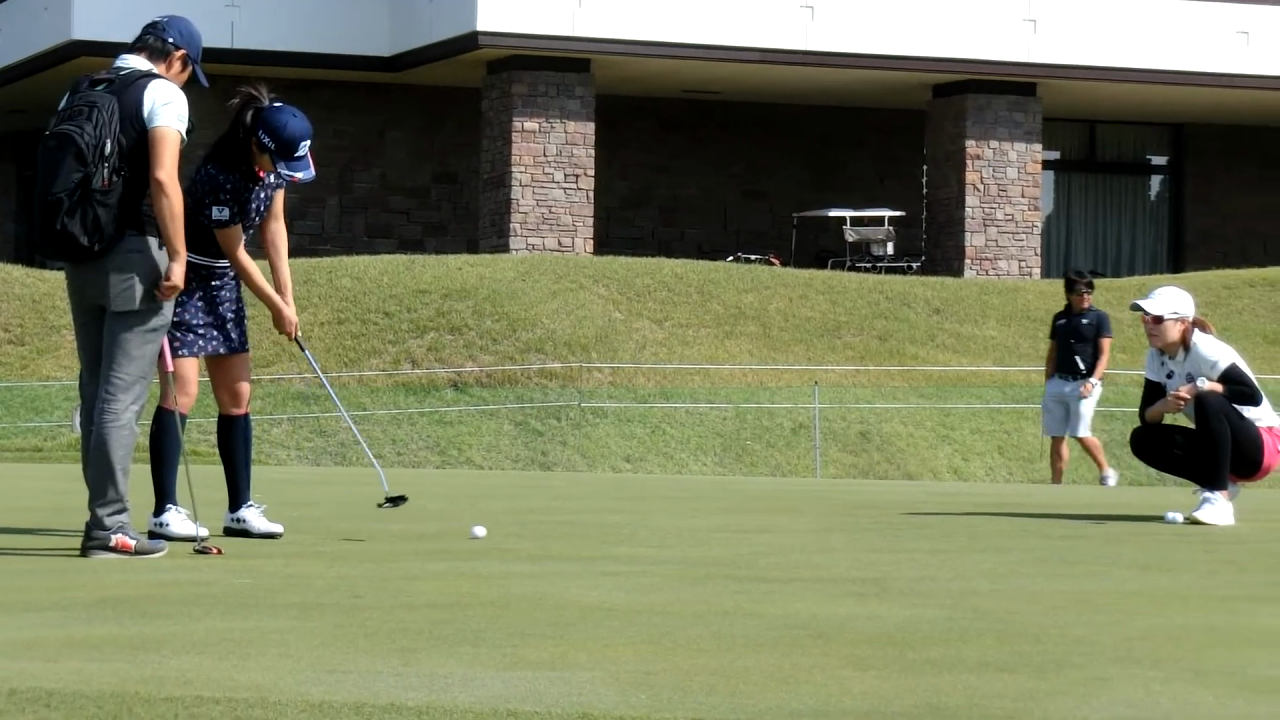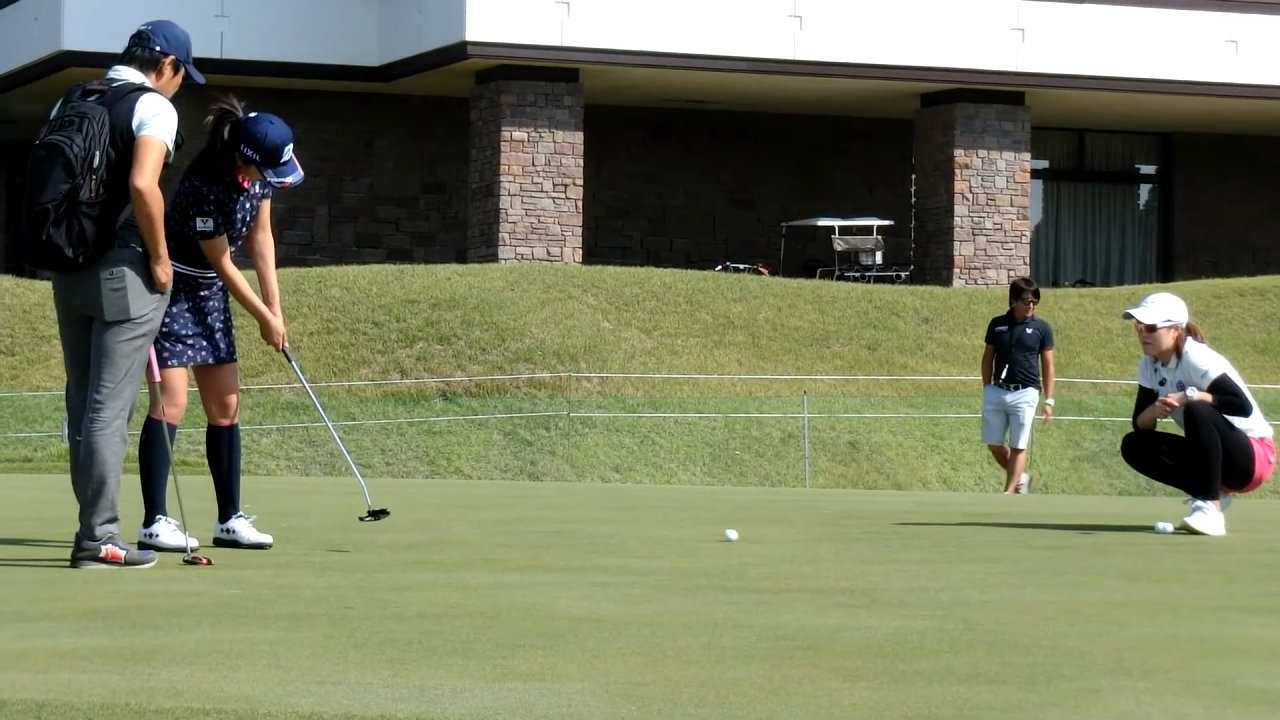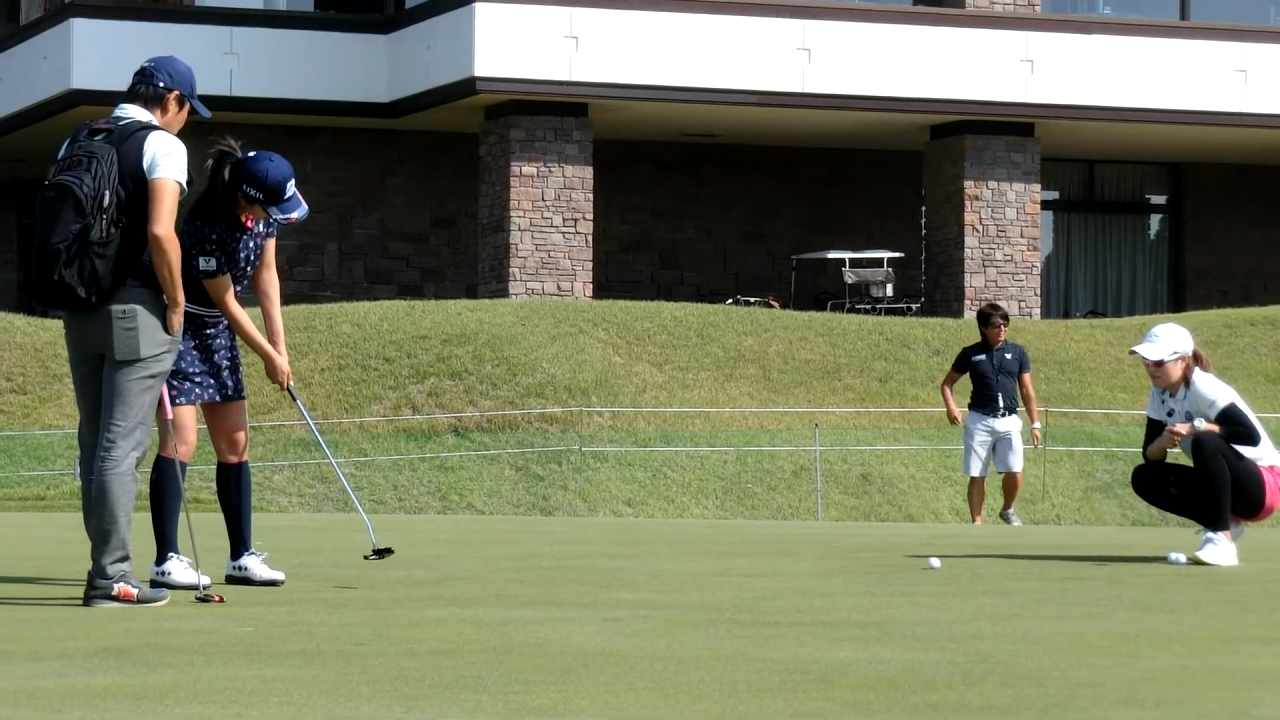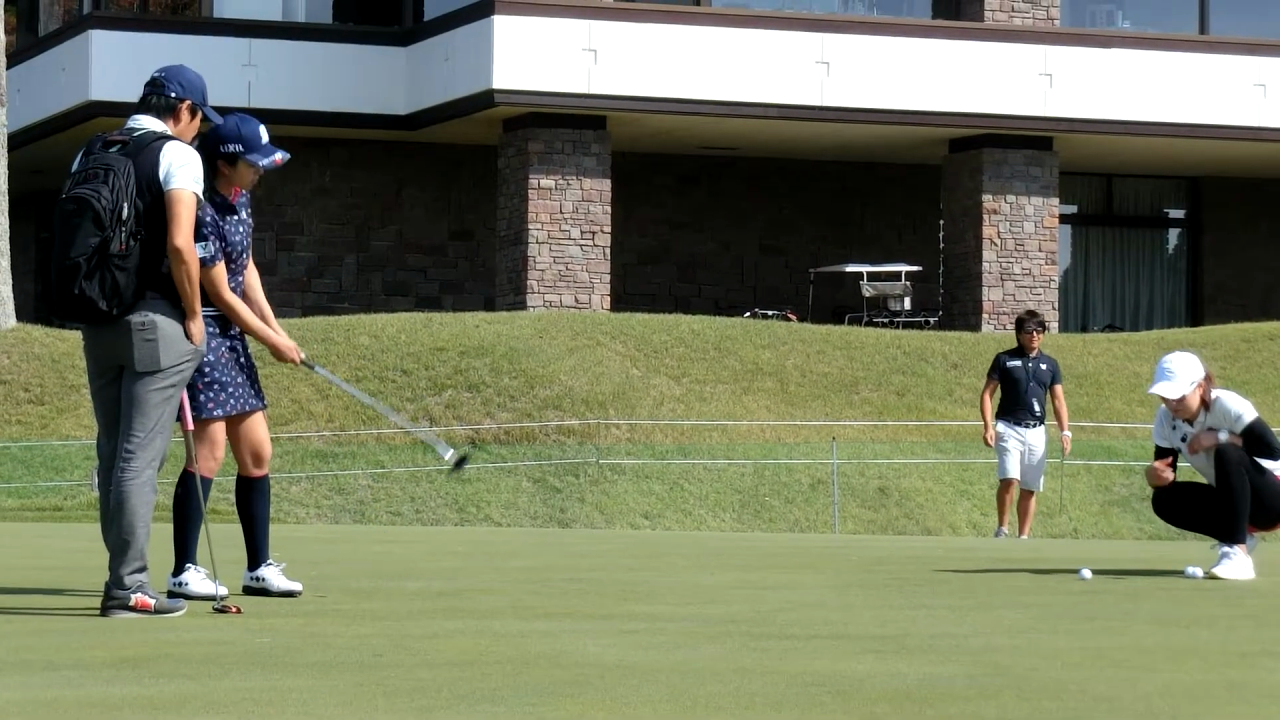
dt=0.7s
person 1, frame 1
left shoulder: (80, 92)
right shoulder: (163, 92)
right elbow: (163, 178)
right wrist: (177, 258)
left hip: (82, 256)
right hip: (133, 255)
left knee: (96, 392)
right knee: (122, 396)
left ankle: (103, 515)
right ankle: (109, 526)
person 1, frame 2
left shoulder: (71, 102)
right shoulder: (154, 105)
right elbow: (141, 184)
right wrist: (160, 258)
left hip: (69, 268)
right hip: (122, 268)
left knee: (83, 403)
right knee: (109, 408)
left ankle: (95, 526)
right ankle: (99, 538)
person 1, frame 3
right shoulder: (162, 143)
right elbow: (160, 232)
right wrist: (176, 304)
left hip: (80, 308)
right hip: (134, 308)
left knee: (94, 442)
right knee: (120, 445)
left ankle: (106, 564)
right ankle: (110, 575)
person 1, frame 4
left shoulder: (92, 153)
right shoulder: (178, 154)
right elbow: (180, 244)
right wrist: (193, 314)
left hip: (99, 319)
right hip: (153, 318)
left knee: (114, 453)
right knee: (140, 457)
left ankle: (125, 576)
right ankle: (128, 586)
person 2, frame 1
left shoulder: (274, 165)
right shoulder: (219, 175)
left elbow: (274, 225)
right elbow: (237, 253)
left wrist: (287, 295)
right wrist: (276, 307)
left hip: (224, 282)
right hip: (185, 279)
left knee: (237, 395)
right knee: (182, 392)
left ankle: (240, 508)
right ankle: (165, 511)
person 2, frame 2
left shoulder: (260, 173)
right shoulder: (204, 186)
left elbow: (261, 236)
right elbow: (223, 263)
left wrist: (275, 306)
right wrist: (265, 318)
left hip: (211, 293)
right hip: (174, 289)
left knee: (225, 406)
right knee: (171, 403)
left ankle: (230, 519)
right ankle: (154, 522)
person 2, frame 3
left shoulder: (264, 211)
right shoulder: (207, 225)
left elbow: (266, 273)
right elbow: (227, 302)
left wrist: (280, 345)
right wrist: (269, 357)
left hip: (218, 331)
right hip: (179, 328)
left knee: (235, 442)
right knee: (181, 440)
left ankle: (242, 556)
right ankle: (166, 559)
person 2, frame 4
left shoulder: (240, 198)
right shoulder: (201, 211)
right elbow: (221, 294)
left wrist: (273, 323)
right wrist: (273, 341)
left hip: (232, 335)
right hip: (200, 334)
left knee: (257, 453)
right knee: (210, 452)
left ankle: (260, 568)
right ankle: (183, 571)
person 3, frame 1
left shoulder: (1206, 350)
right shoulder: (1156, 357)
left elbow: (1254, 395)
right elbow: (1146, 417)
left wrist: (1200, 386)
right wrist: (1163, 406)
right hip: (1221, 446)
left knee: (1209, 401)
right knee: (1142, 439)
left ankle: (1220, 500)
right ankle: (1223, 484)
person 3, frame 2
left shoulder: (1197, 358)
right shoulder: (1150, 363)
left elbow: (1243, 406)
right elbow: (1139, 424)
left wrist: (1189, 395)
right wrist: (1152, 411)
right hip: (1214, 456)
left knee: (1198, 411)
right knee: (1134, 445)
left ankle: (1210, 509)
right ankle: (1212, 495)
person 3, frame 3
left shoulder: (1204, 388)
right shoulder: (1159, 394)
left elbow: (1251, 435)
right elbow: (1150, 457)
left wrist: (1196, 426)
right wrist: (1161, 442)
right hip: (1222, 485)
left knee: (1205, 442)
right knee: (1144, 478)
left ankle: (1222, 541)
right ankle: (1226, 524)
person 3, frame 4
left shoulder: (1226, 404)
right shoulder: (1165, 418)
right elbow: (1164, 482)
left wrist: (1220, 437)
right wrist: (1154, 473)
right hip: (1233, 501)
left knee: (1227, 453)
right knee: (1165, 500)
left ankle: (1239, 554)
right ankle: (1239, 539)
person 4, frame 1
left shoulder: (1099, 317)
right shoulder: (1059, 319)
left elbow: (1104, 354)
left wrist: (1092, 381)
right wrist: (1048, 383)
left hip: (1084, 384)
right hip: (1058, 383)
left knee: (1081, 434)
right knee: (1057, 437)
left ankle: (1107, 472)
right ankle: (1056, 485)
person 4, frame 2
left shoulder: (1042, 328)
right shoulder: (997, 324)
left elbow: (1048, 366)
right elbow: (987, 359)
left wrist: (1048, 400)
right wrist: (987, 388)
left hip: (1025, 394)
right hip: (996, 392)
left knee: (1018, 447)
right knee: (994, 444)
left ankle: (1009, 494)
right ankle: (1020, 477)
person 4, frame 3
left shoulder: (1018, 352)
right shoulder: (970, 353)
left elbow: (1027, 389)
right elbow: (947, 382)
left wrist: (1035, 423)
right wrist: (950, 406)
left hip: (1008, 421)
right hip: (978, 421)
left knee: (1014, 473)
right knee: (976, 476)
left ankle: (1007, 510)
right ankle: (977, 525)
person 4, frame 4
left shoulder: (1050, 364)
right shoulder: (1004, 359)
left elbow: (1058, 400)
right elbow: (987, 394)
left wrist: (1065, 431)
right wrist: (988, 427)
left hip: (1037, 432)
right hip: (1009, 429)
left knee: (1030, 489)
right knee: (1010, 480)
left ankle: (1024, 538)
right ankle: (1002, 528)
